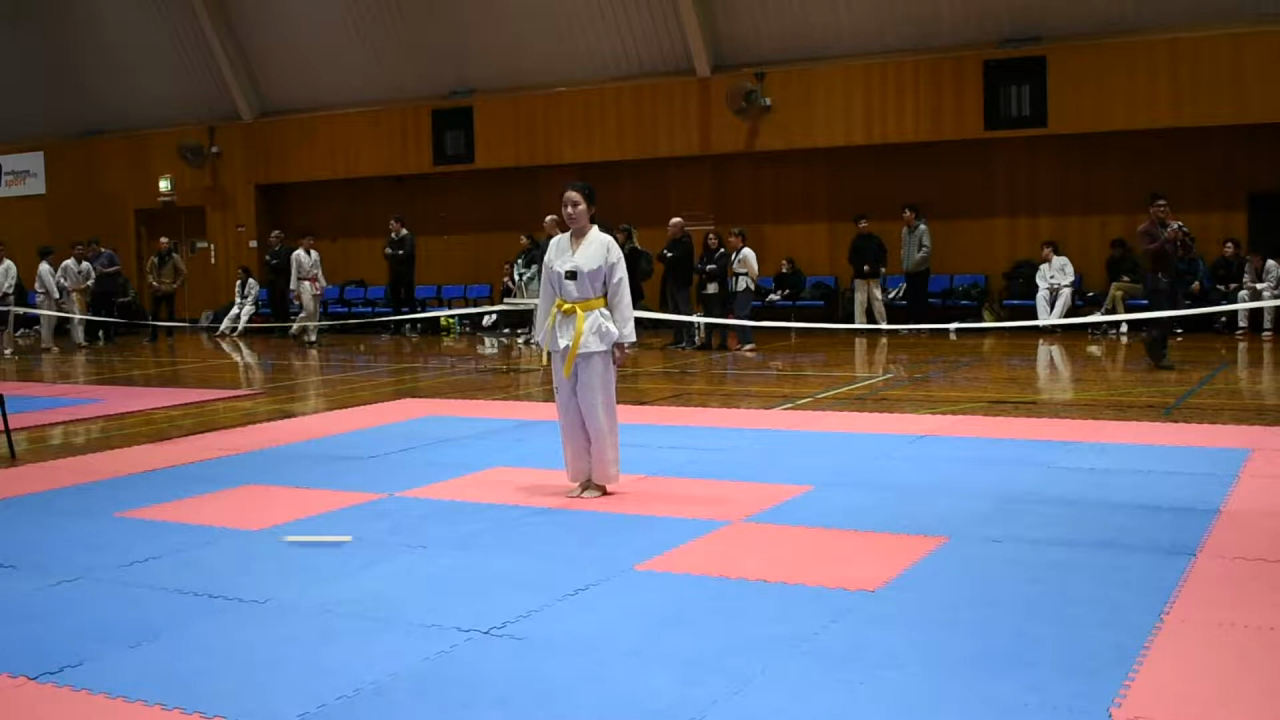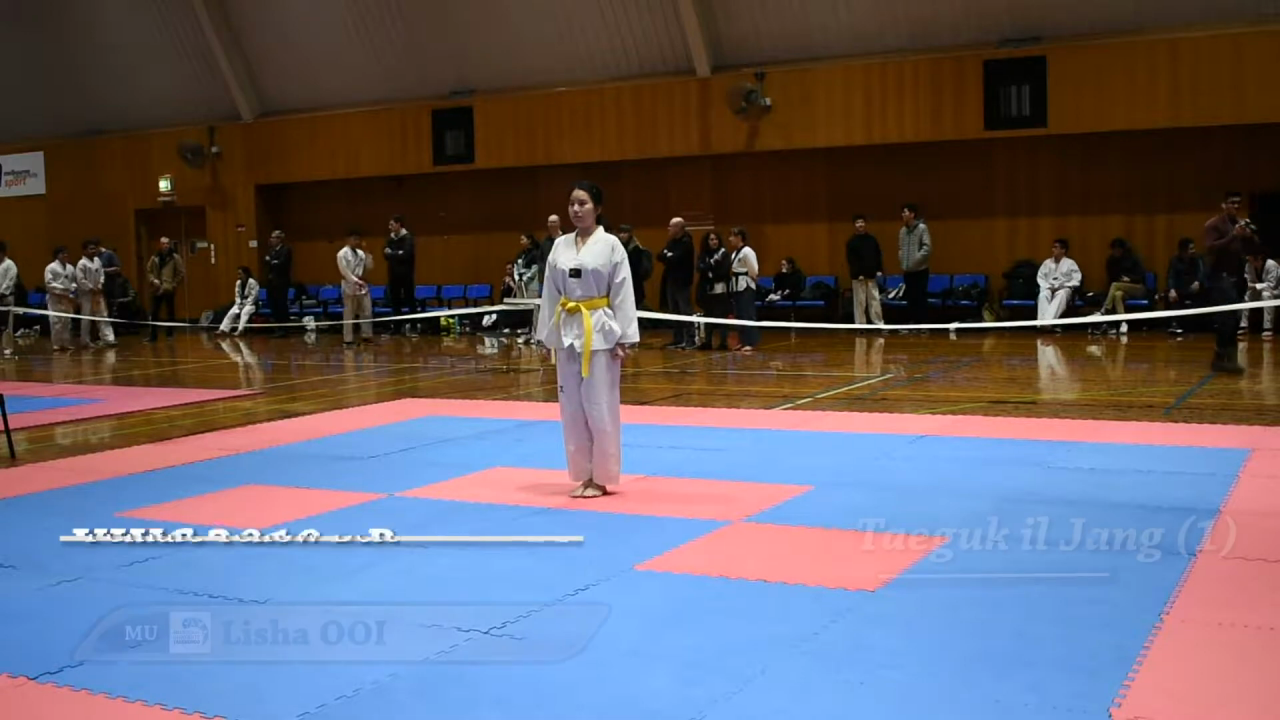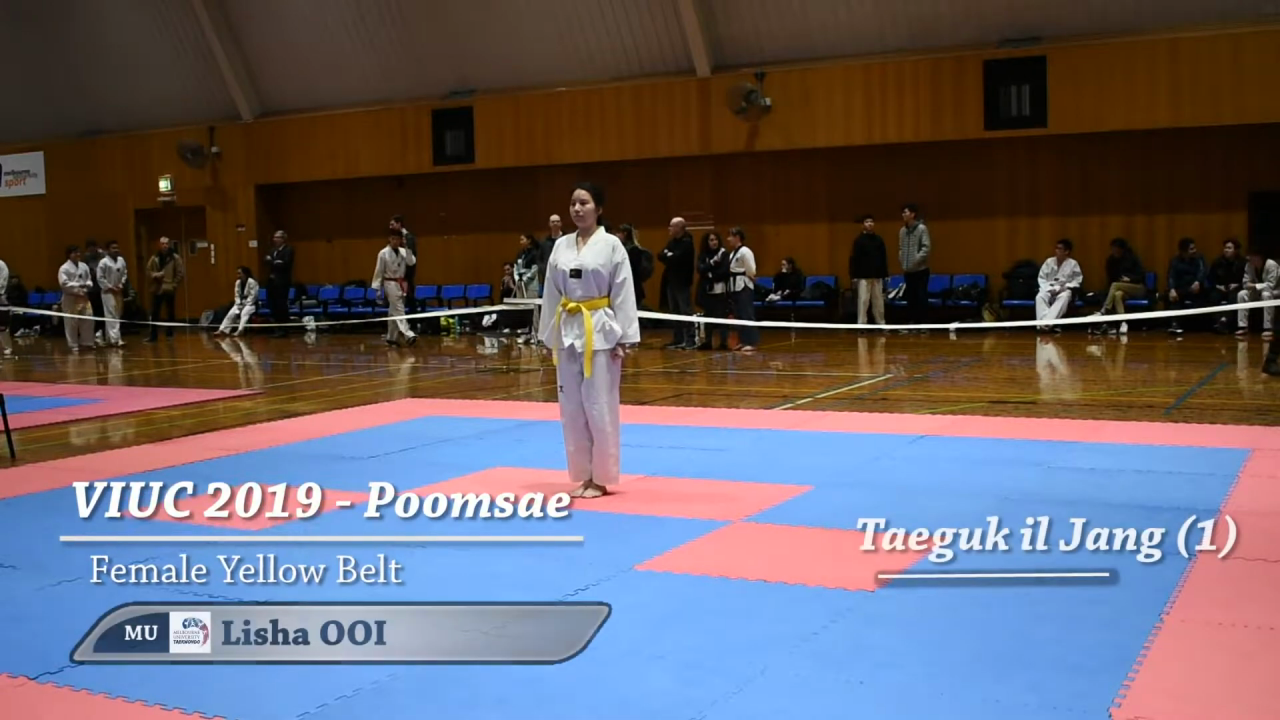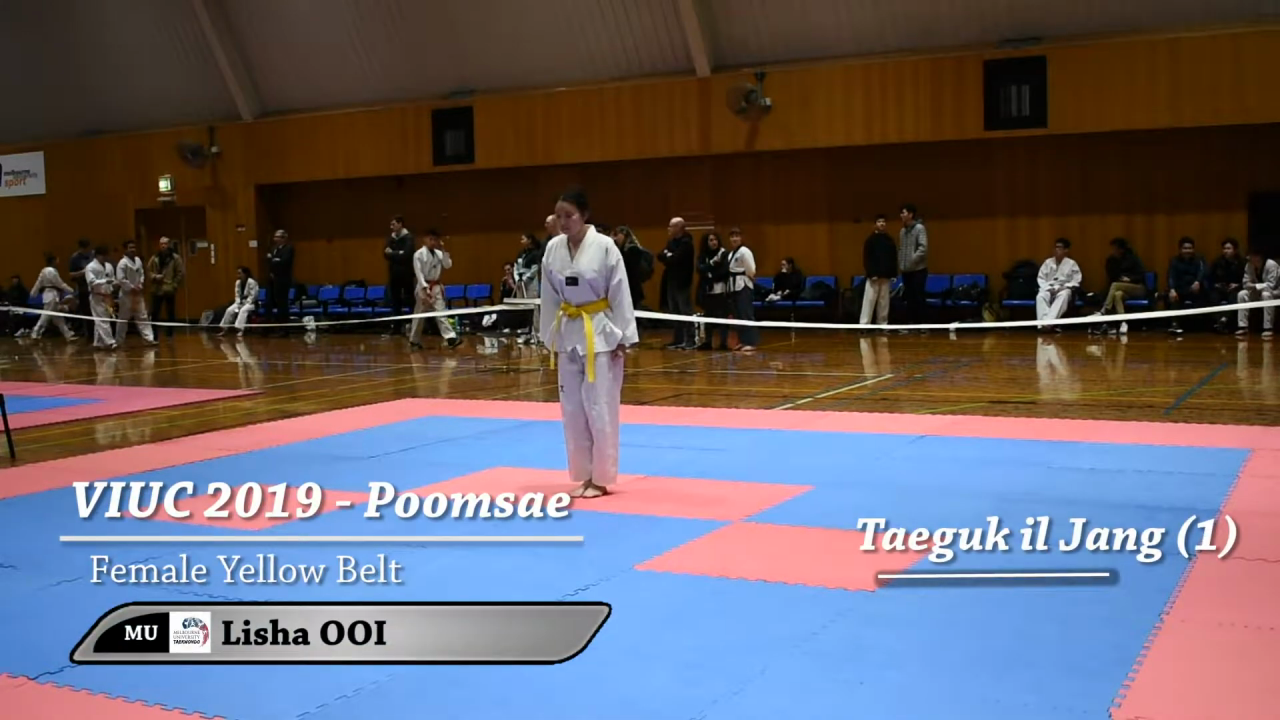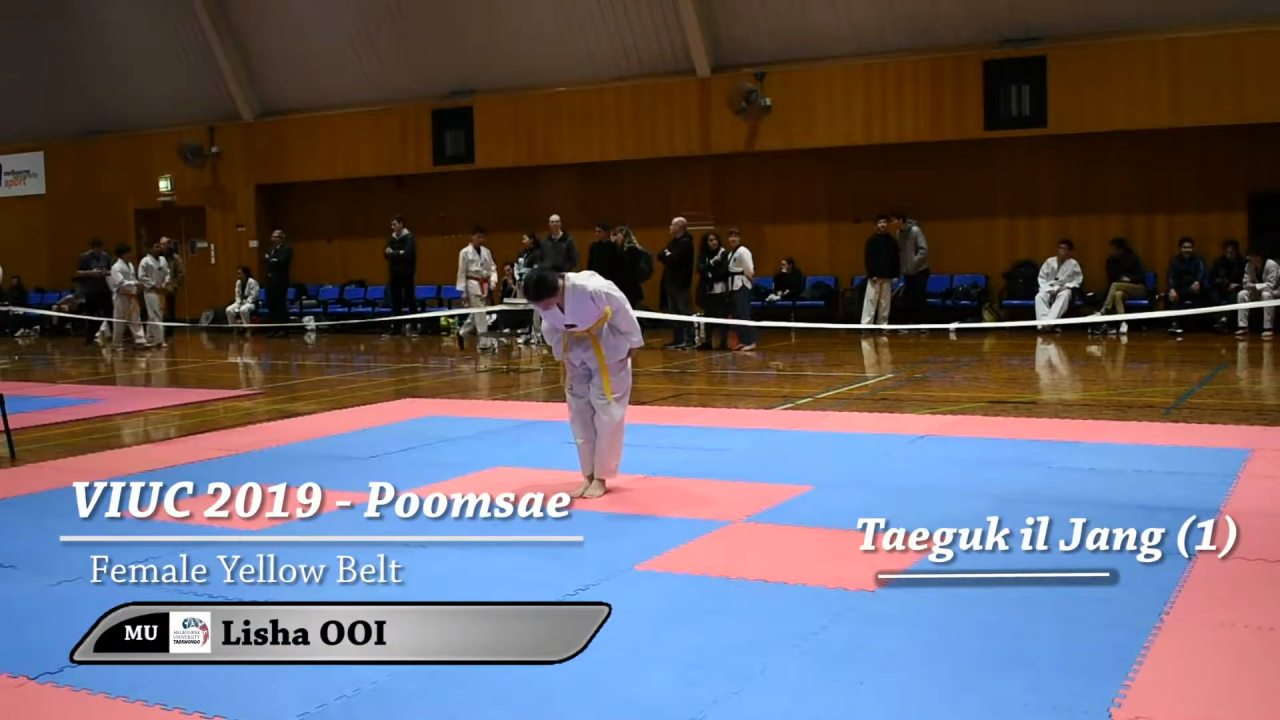
dt=0.7s
person 1, frame 1
left shoulder: (606, 244)
right shoulder: (555, 245)
left elbow: (619, 294)
right elbow: (547, 293)
left wrist: (621, 340)
right wrist: (545, 335)
left hip: (595, 332)
right hip: (563, 333)
left knee: (596, 407)
right knee: (568, 409)
left ankle: (600, 478)
right ankle: (582, 475)
person 1, frame 2
left shoulder: (611, 244)
right shoulder: (560, 245)
left elbow: (623, 294)
right elbow: (550, 294)
left wrist: (623, 339)
right wrist: (547, 336)
left hip: (599, 332)
right hip: (567, 332)
left knee: (600, 407)
right knee: (572, 407)
left ankle: (601, 478)
right ankle: (584, 475)
person 1, frame 3
left shoulder: (611, 245)
right shoulder: (561, 245)
left elbow: (623, 294)
right elbow: (551, 293)
left wrist: (623, 339)
right wrist: (549, 336)
left hip: (600, 333)
right hip: (567, 332)
left knee: (600, 406)
right knee: (572, 408)
left ankle: (601, 478)
right ankle: (584, 475)
person 1, frame 4
left shoulder: (604, 246)
right shoulder: (553, 249)
left elbow: (620, 295)
right elbow: (549, 298)
left wrist: (623, 339)
right wrist: (551, 338)
left hip: (601, 336)
right hip: (569, 335)
left knee: (601, 408)
right knee: (572, 409)
left ankle: (600, 479)
right ankle: (584, 477)
person 1, frame 5
left shoulder: (590, 287)
right shoulder: (541, 300)
left elbow: (622, 310)
left wrist: (632, 343)
right wrist: (561, 351)
left hip: (607, 344)
right hip: (576, 347)
left knee: (607, 408)
right knee: (579, 410)
left ankle: (600, 477)
right ankle: (588, 475)
